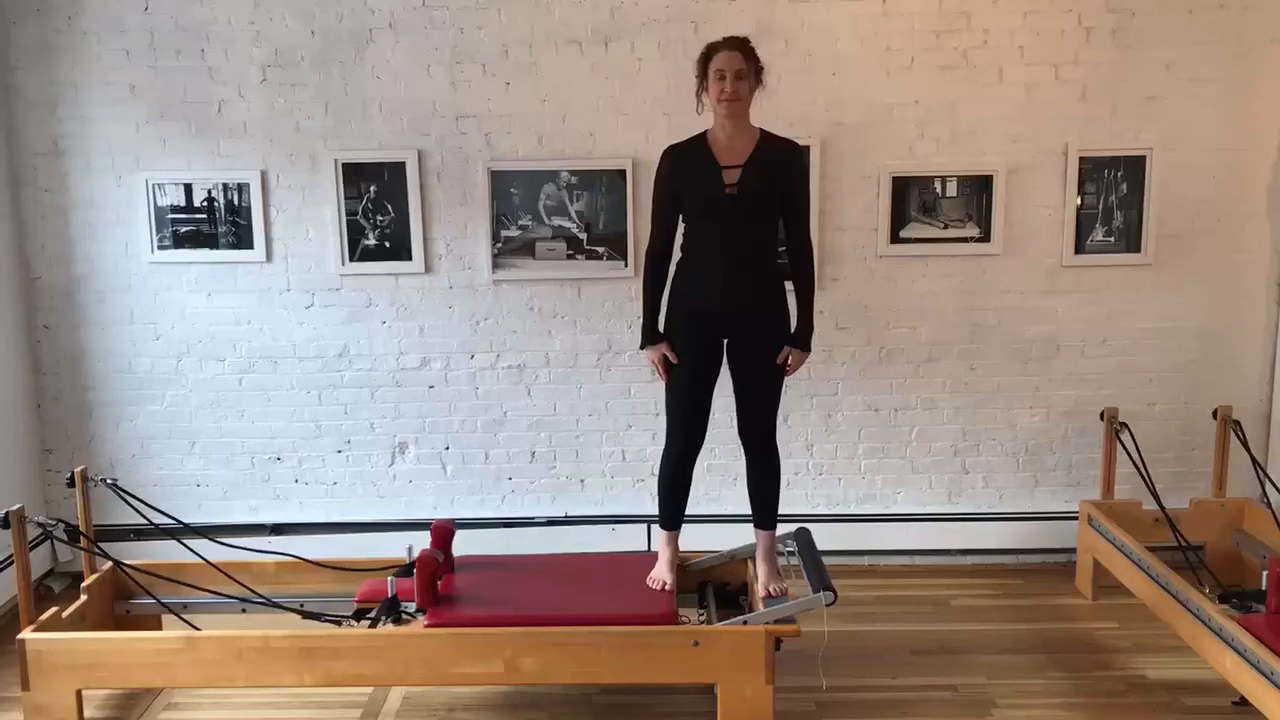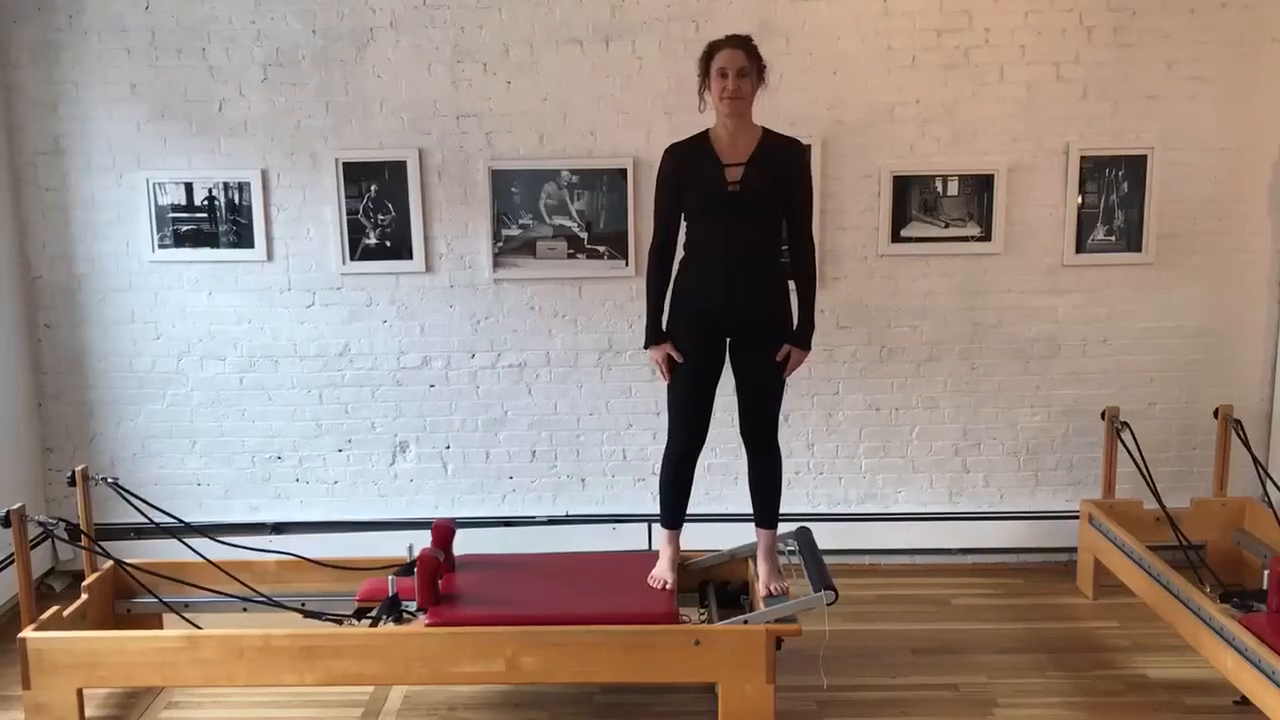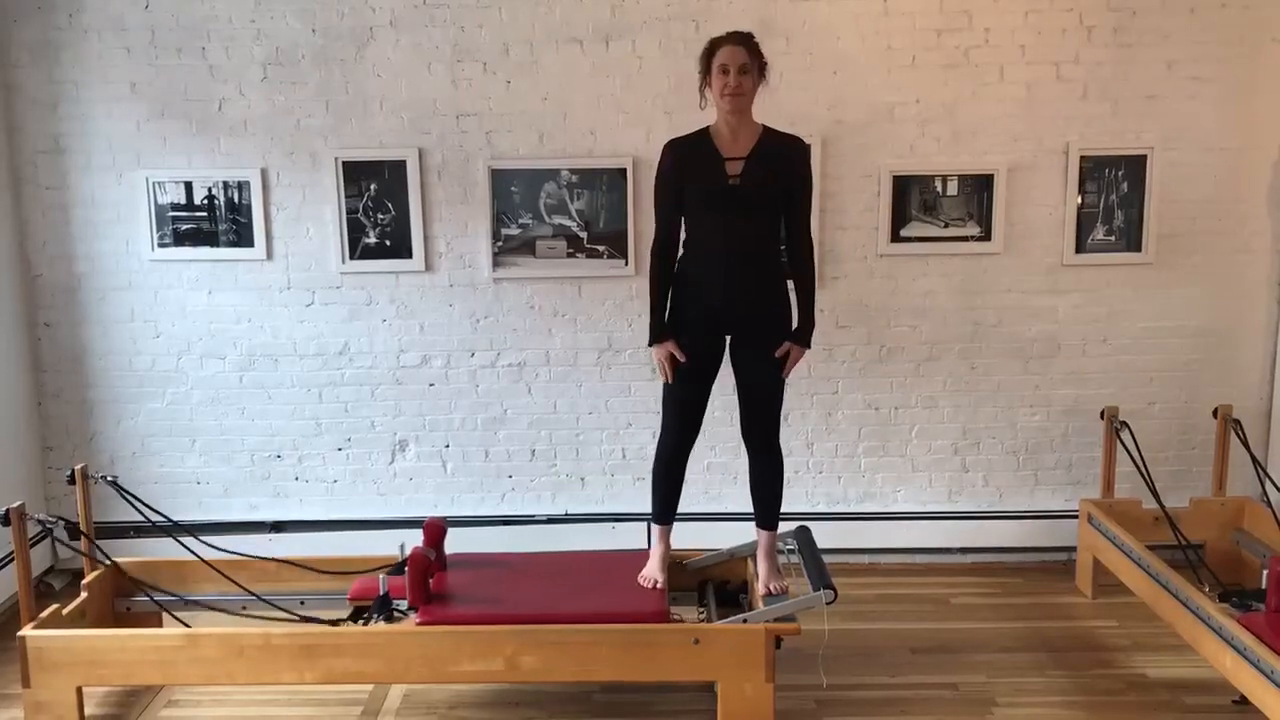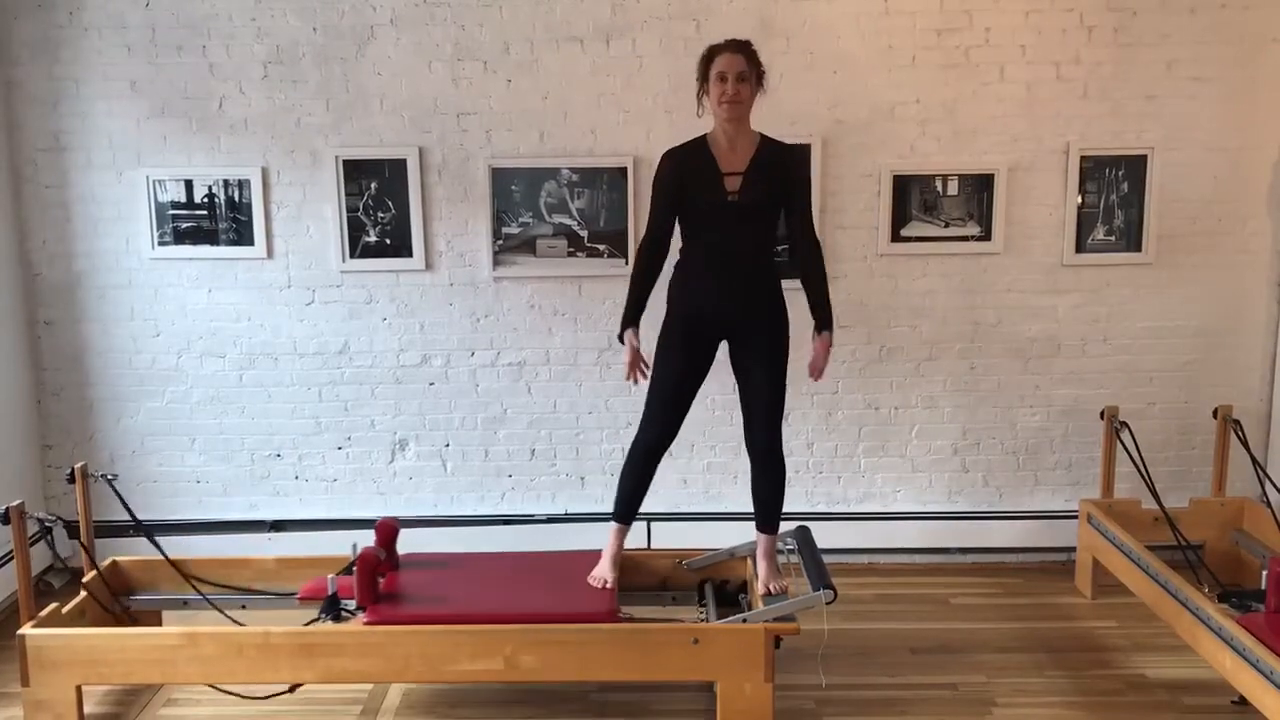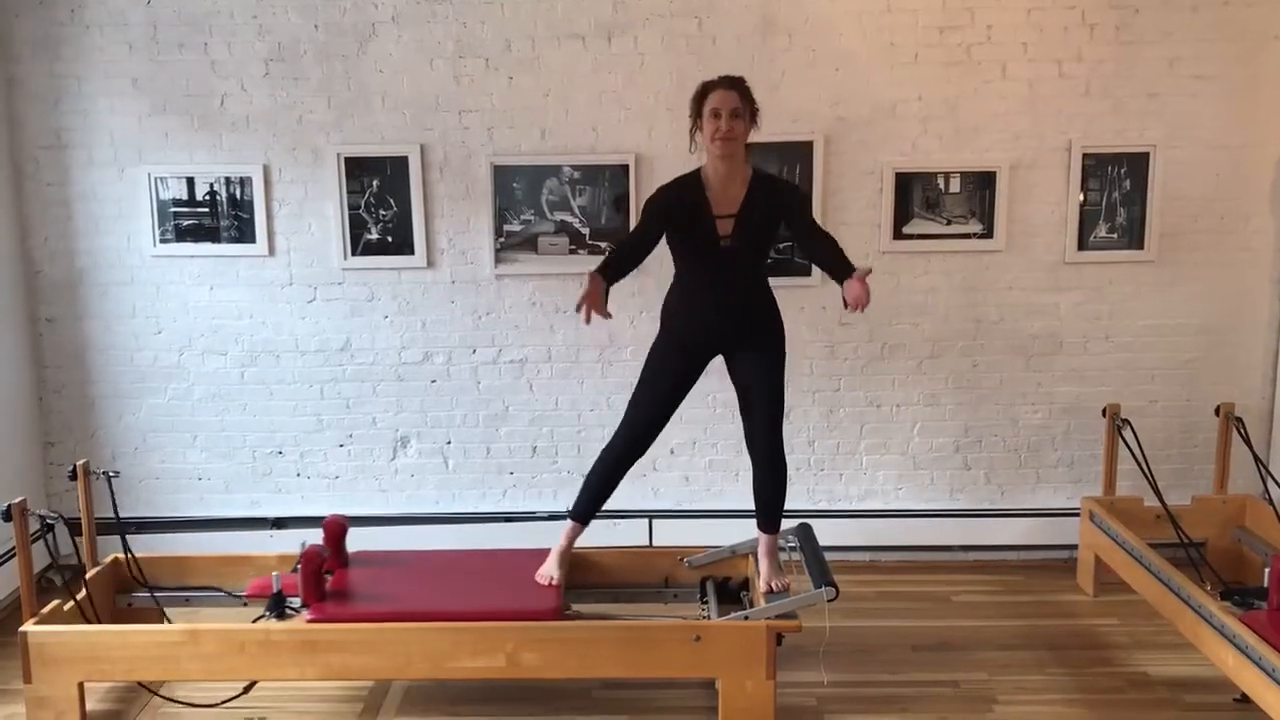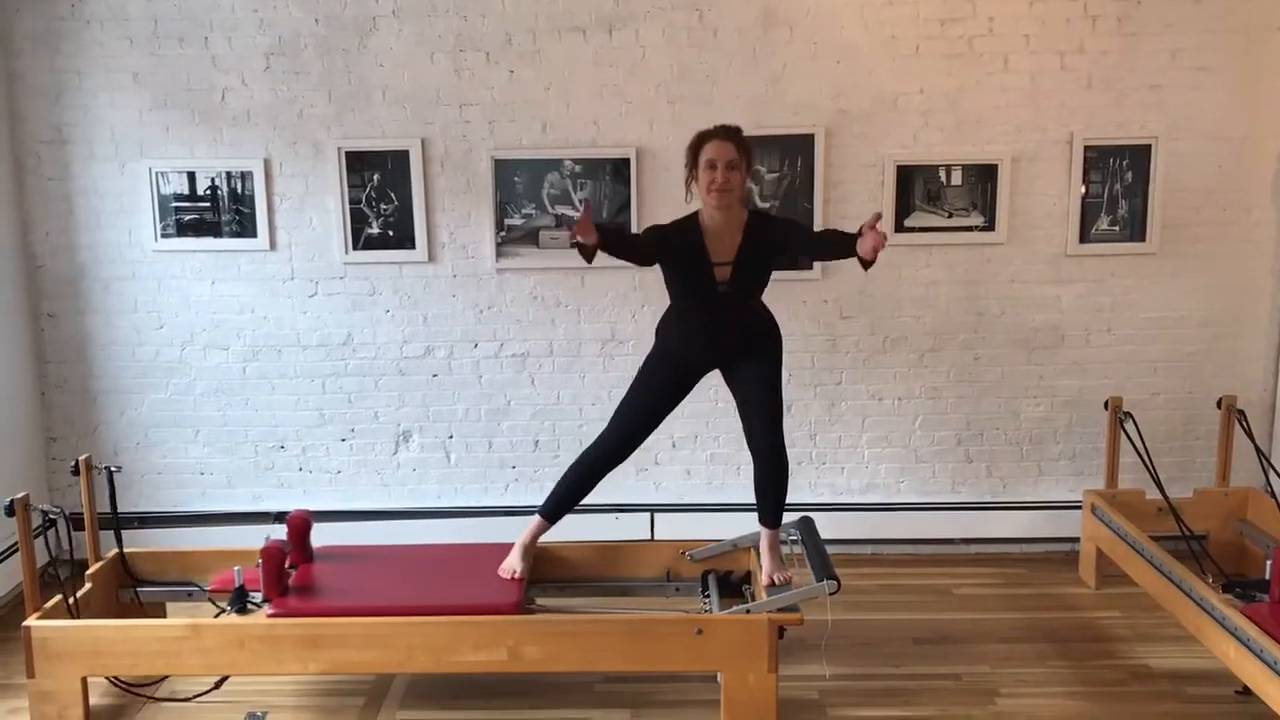
dt=0.4s
person 1, frame 1
left shoulder: (785, 156)
right shoulder: (679, 159)
left elbow: (800, 247)
right elbow: (659, 246)
left wrist: (803, 330)
right wrist: (650, 330)
left hip: (761, 311)
right hip: (693, 310)
left knee: (759, 436)
right knee: (683, 436)
left ankle: (765, 555)
right ankle: (667, 550)
person 1, frame 2
left shoulder: (787, 155)
right shoulder: (681, 157)
left elbow: (801, 245)
right elbow: (662, 245)
left wrist: (804, 328)
right wrist: (654, 330)
left hip: (763, 310)
right hip: (696, 308)
left knee: (761, 435)
right knee: (685, 435)
left ankle: (766, 555)
right ankle: (668, 549)
person 1, frame 3
left shoulder: (788, 152)
right shoulder: (681, 153)
left elbow: (800, 243)
right elbow: (664, 243)
left wrist: (804, 326)
right wrist: (658, 329)
left hip: (763, 308)
right hip: (696, 308)
left knee: (762, 434)
right knee: (677, 431)
left ankle: (766, 555)
right ankle: (659, 547)
person 1, frame 4
left shoulder: (785, 161)
right shoulder: (679, 162)
left elbow: (804, 243)
right elbow: (655, 242)
left wrist: (822, 324)
right wrist: (630, 323)
left hip: (760, 314)
right hip: (692, 311)
left knee: (764, 438)
right knee: (655, 430)
left ankle: (766, 556)
right ankle: (614, 546)
person 1, frame 5
left shoulder: (777, 194)
right shoulder: (673, 197)
left elbow: (813, 238)
right elbow: (638, 243)
left wrist: (847, 276)
right wrist: (601, 279)
left hip: (755, 331)
right hip: (686, 330)
left knee: (766, 443)
right knee: (632, 436)
left ankle: (768, 554)
right ankle: (565, 544)
person 1, frame 6
left shoulder: (769, 231)
right shoulder: (673, 237)
left elbow: (816, 242)
right elbow: (633, 246)
left wrist: (858, 246)
right wrist: (594, 238)
left hip: (751, 347)
right hip: (681, 348)
left knee: (768, 443)
right knee: (615, 442)
left ankle: (770, 547)
right ankle: (529, 538)
